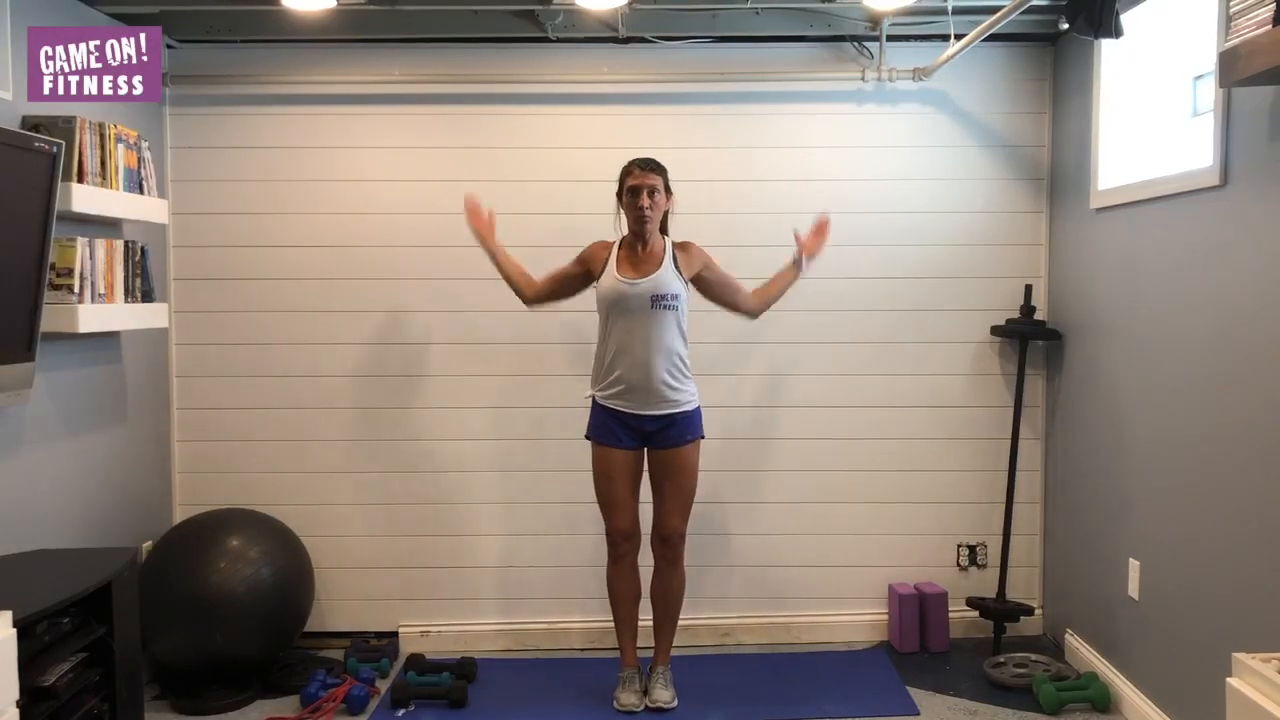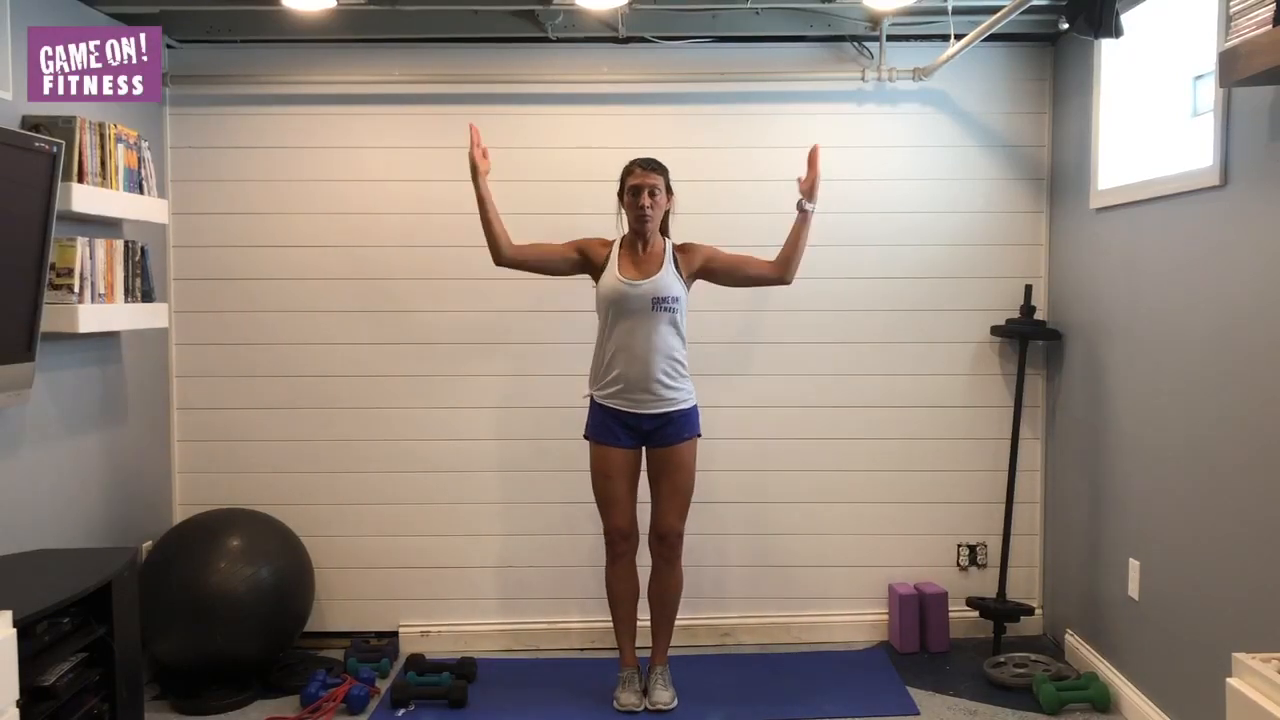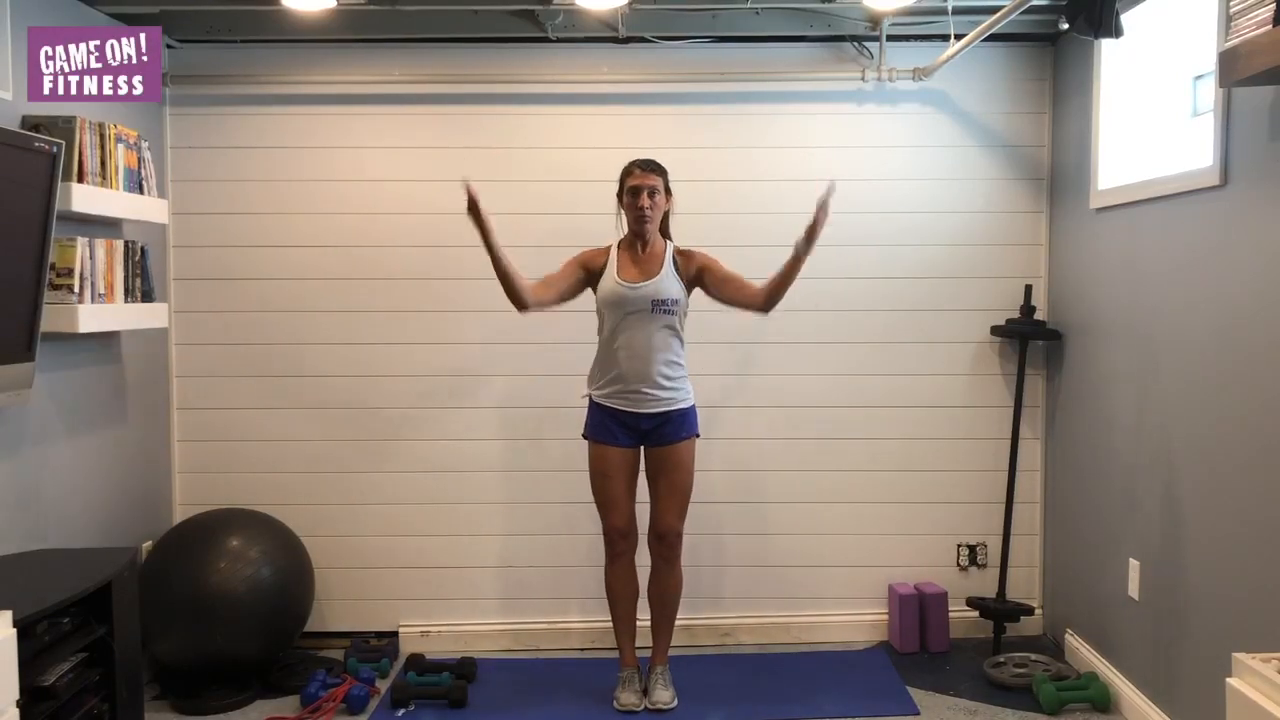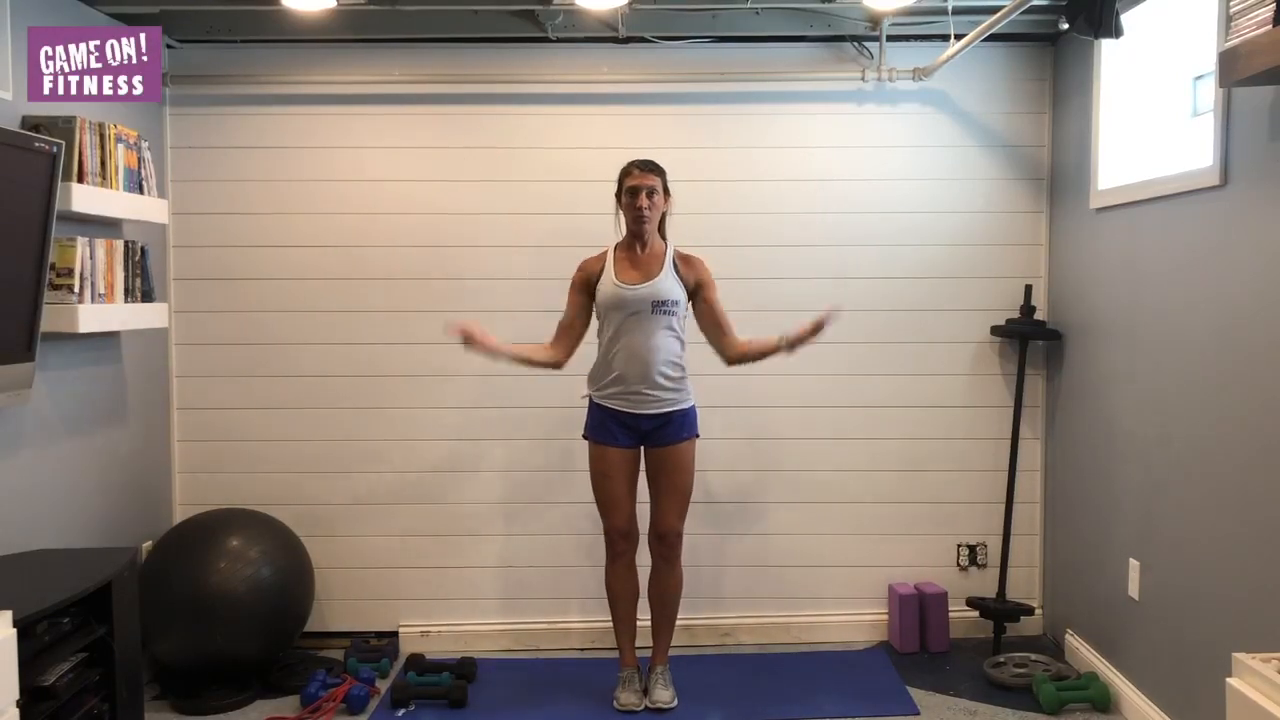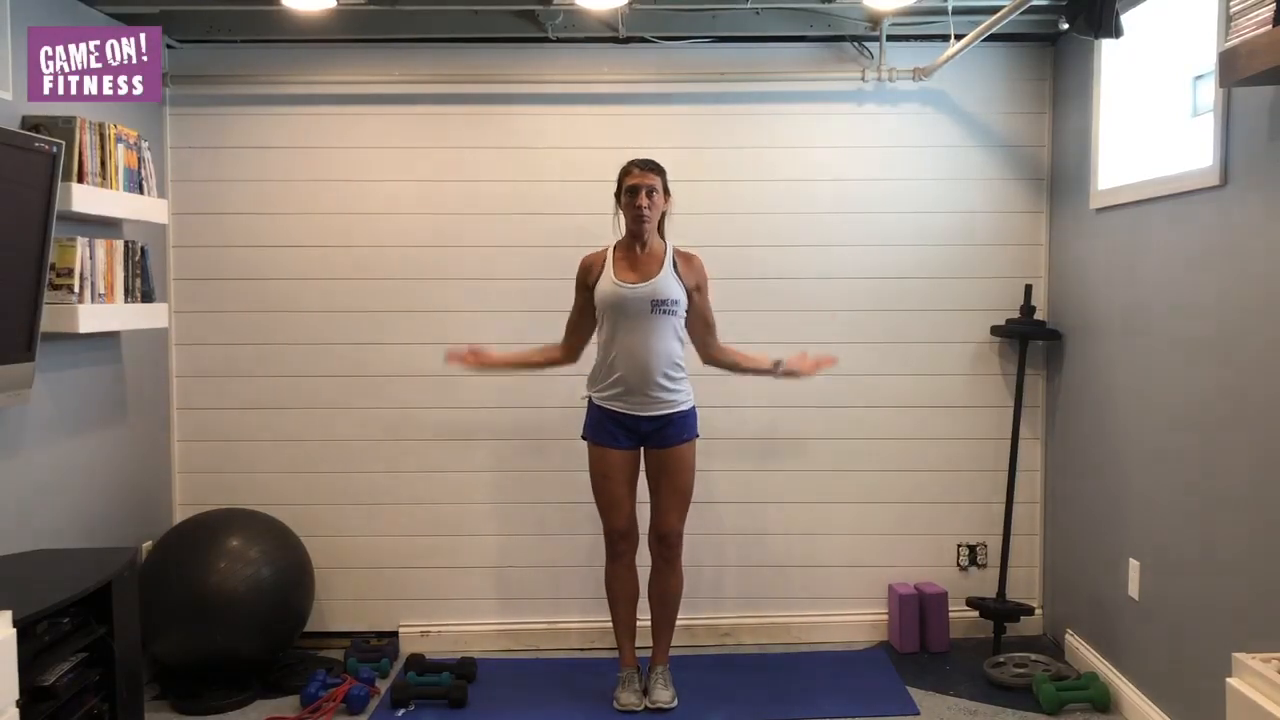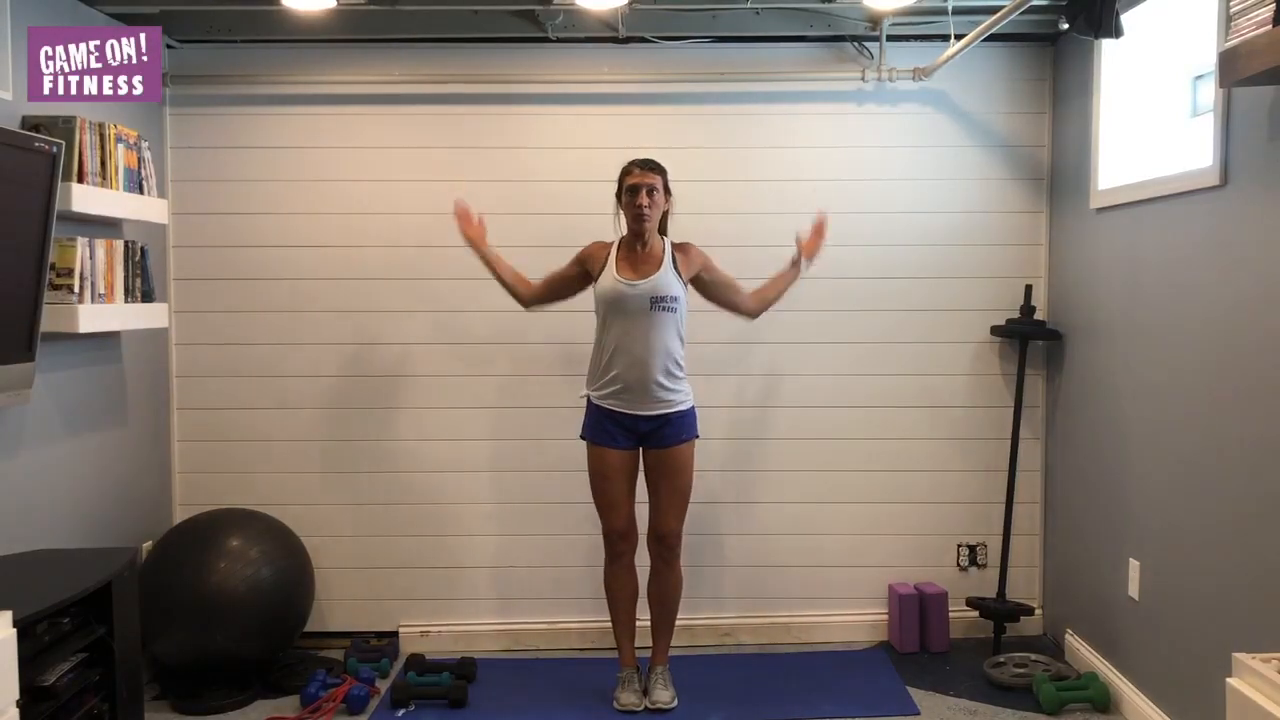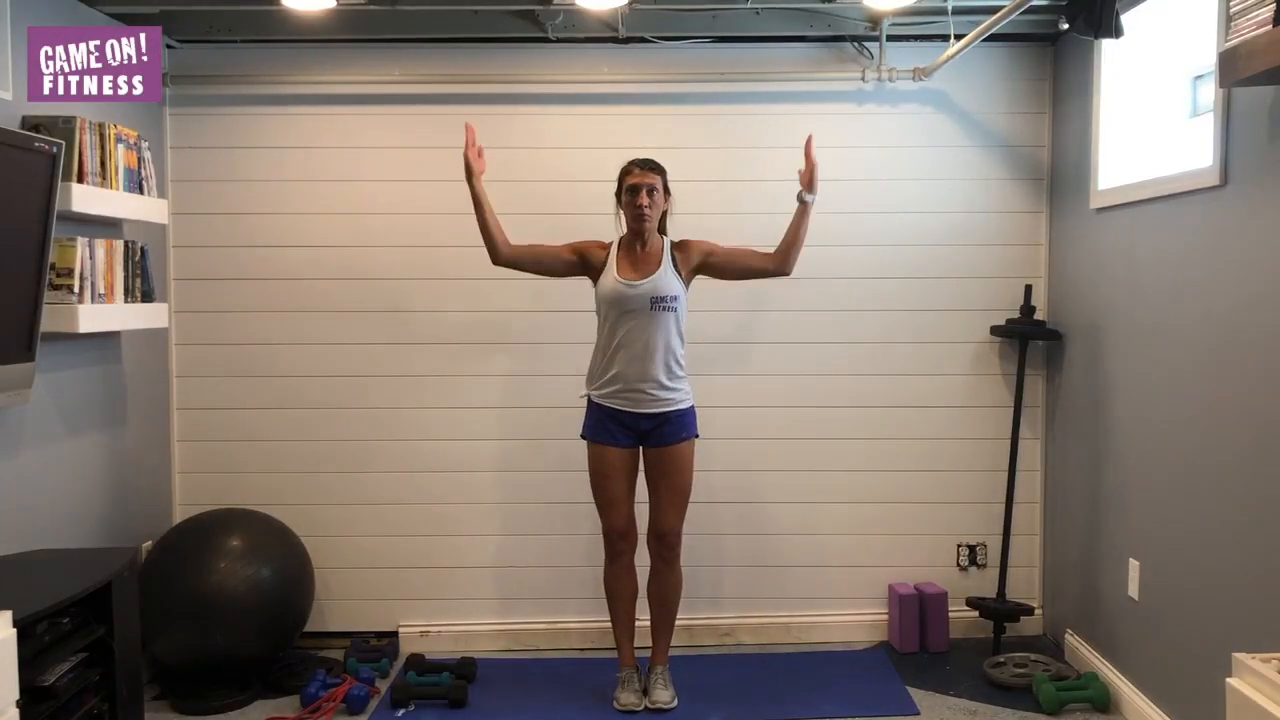
dt=0.2s
person 1, frame 1
left shoulder: (688, 257)
right shoulder: (598, 256)
left elbow: (750, 304)
right elbow: (534, 293)
left wrist: (800, 260)
right wrist: (491, 244)
left hip: (676, 415)
right hip: (614, 415)
left knee: (670, 541)
right knee: (621, 540)
left ankle: (662, 666)
right ankle: (628, 667)
person 1, frame 2
left shoulder: (689, 257)
right shoulder: (596, 254)
left elbow: (780, 272)
right elbow: (507, 254)
left wrist: (805, 206)
right wrist: (482, 182)
left hip: (673, 414)
right hip: (612, 414)
left knee: (668, 541)
right knee: (619, 540)
left ankle: (661, 665)
right ankle: (627, 666)
person 1, frame 3
left shoulder: (690, 263)
right shoulder: (595, 262)
left elbow: (764, 299)
right elbow: (525, 298)
left wrist: (807, 240)
right wrist: (485, 231)
left hip: (672, 414)
right hip: (611, 414)
left knee: (667, 540)
right knee: (619, 539)
left ankle: (660, 666)
right ankle: (627, 667)
person 1, frame 4
left shoulder: (689, 267)
right shoulder: (594, 269)
left elbow: (729, 348)
right elbow: (558, 350)
left wrist: (785, 342)
right wrist: (496, 347)
left hip: (672, 415)
right hip: (611, 415)
left knee: (667, 540)
right knee: (619, 540)
left ankle: (660, 666)
right ankle: (628, 666)
person 1, frame 5
left shoulder: (688, 266)
right shoulder: (594, 266)
left elbow: (712, 350)
right elbow: (568, 349)
left wrist: (780, 366)
right wrist: (496, 359)
left hip: (672, 416)
right hip: (611, 416)
left knee: (667, 541)
right knee: (619, 541)
left ankle: (661, 666)
right ankle: (628, 667)
person 1, frame 6
left shoulder: (688, 258)
right shoulder: (596, 257)
left elbow: (750, 305)
right elbow: (531, 295)
left wrist: (799, 261)
right wrist: (482, 248)
left hip: (671, 415)
right hip: (609, 415)
left knee: (667, 542)
right knee: (618, 541)
left ankle: (661, 666)
right ankle: (627, 668)
person 1, frame 7
left shoulder: (689, 255)
right shoulder: (595, 256)
left elbow: (779, 264)
right elbow: (505, 254)
left wrist: (805, 197)
right wrist: (477, 184)
left hip: (671, 413)
right hip: (610, 414)
left knee: (666, 541)
right knee: (618, 541)
left ankle: (661, 665)
right ankle: (627, 667)
